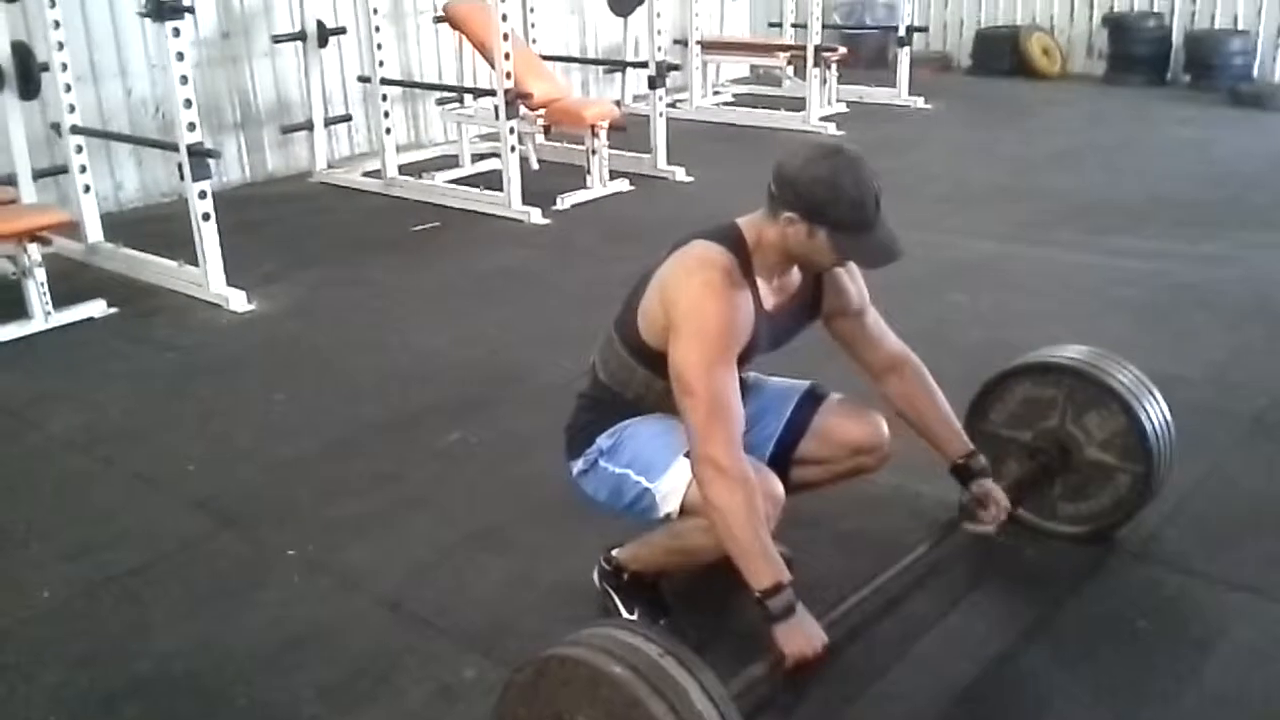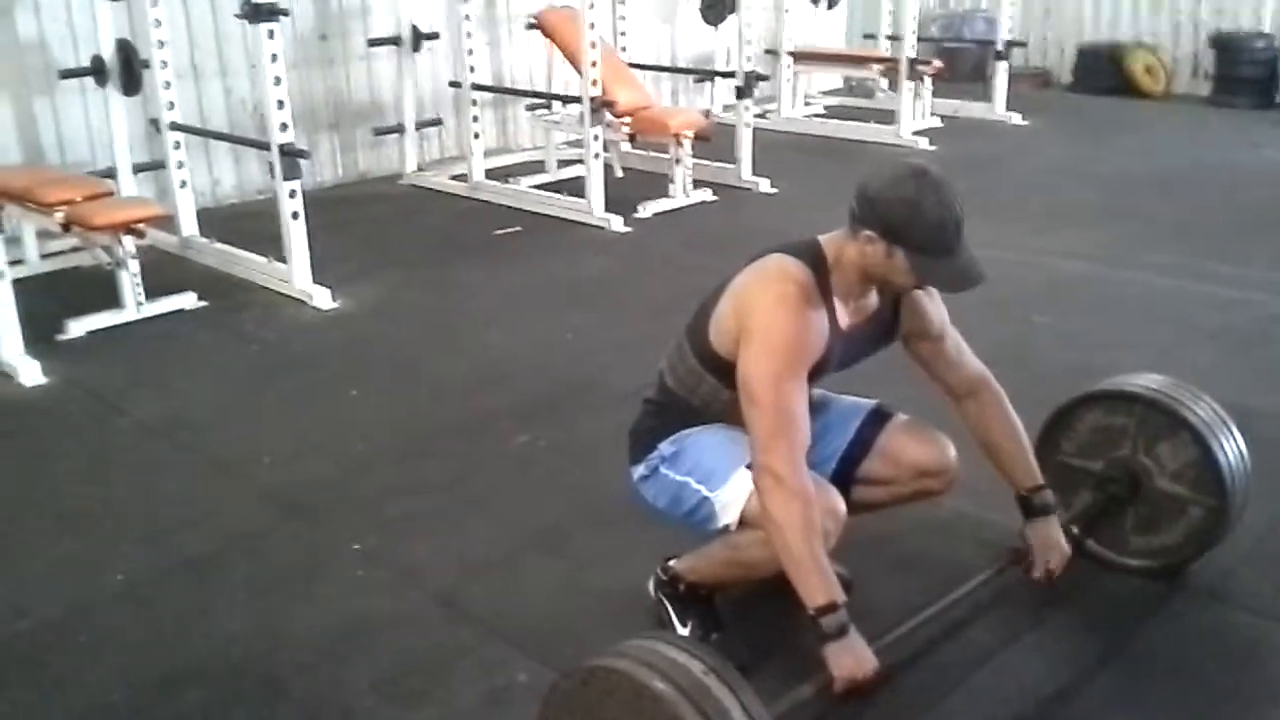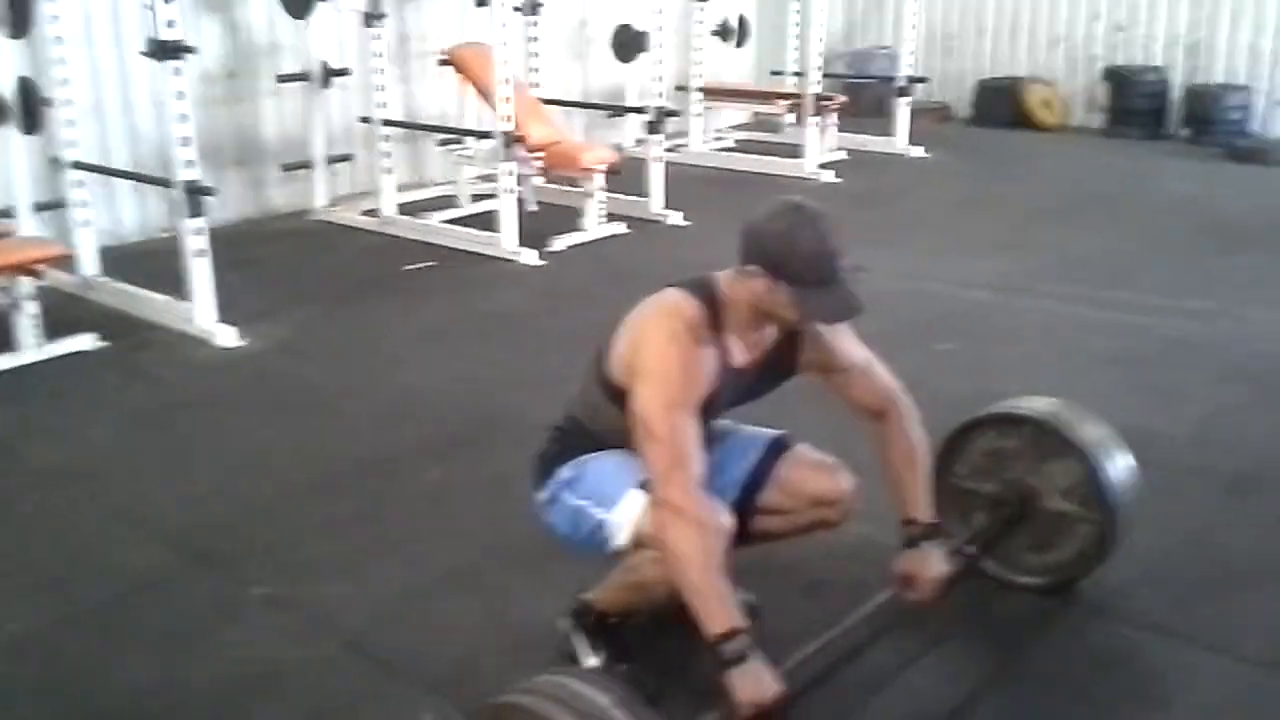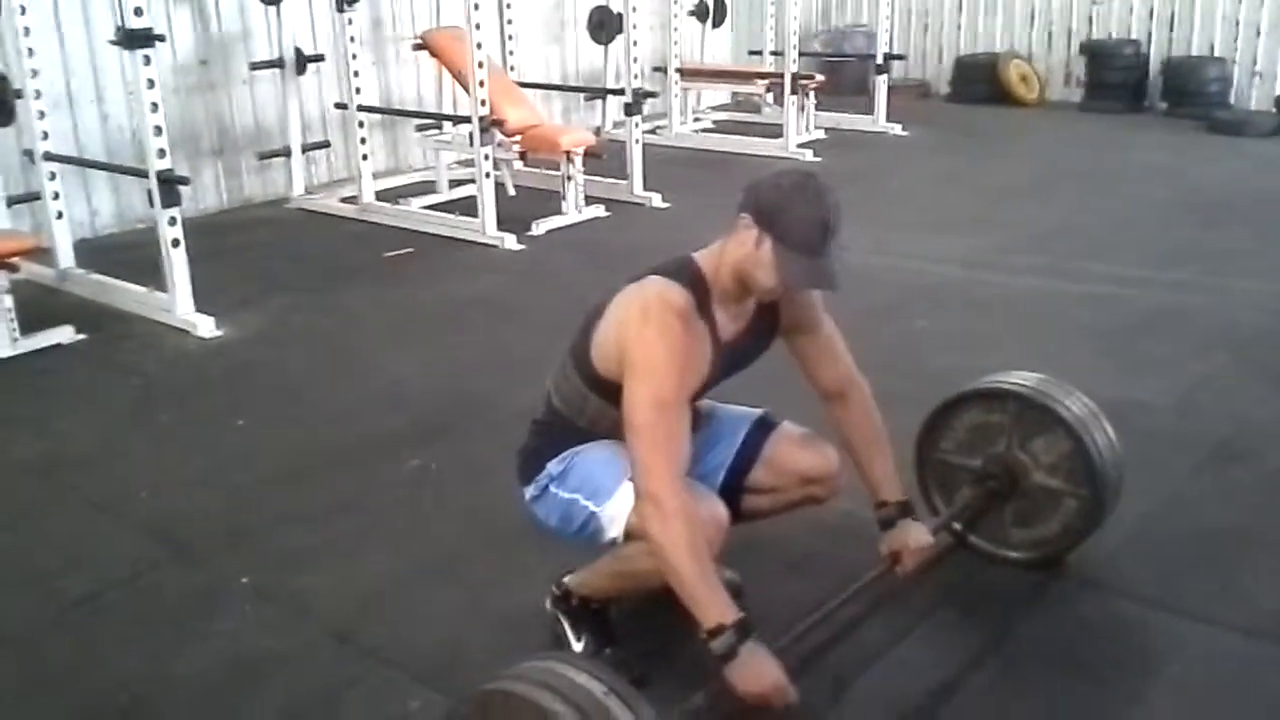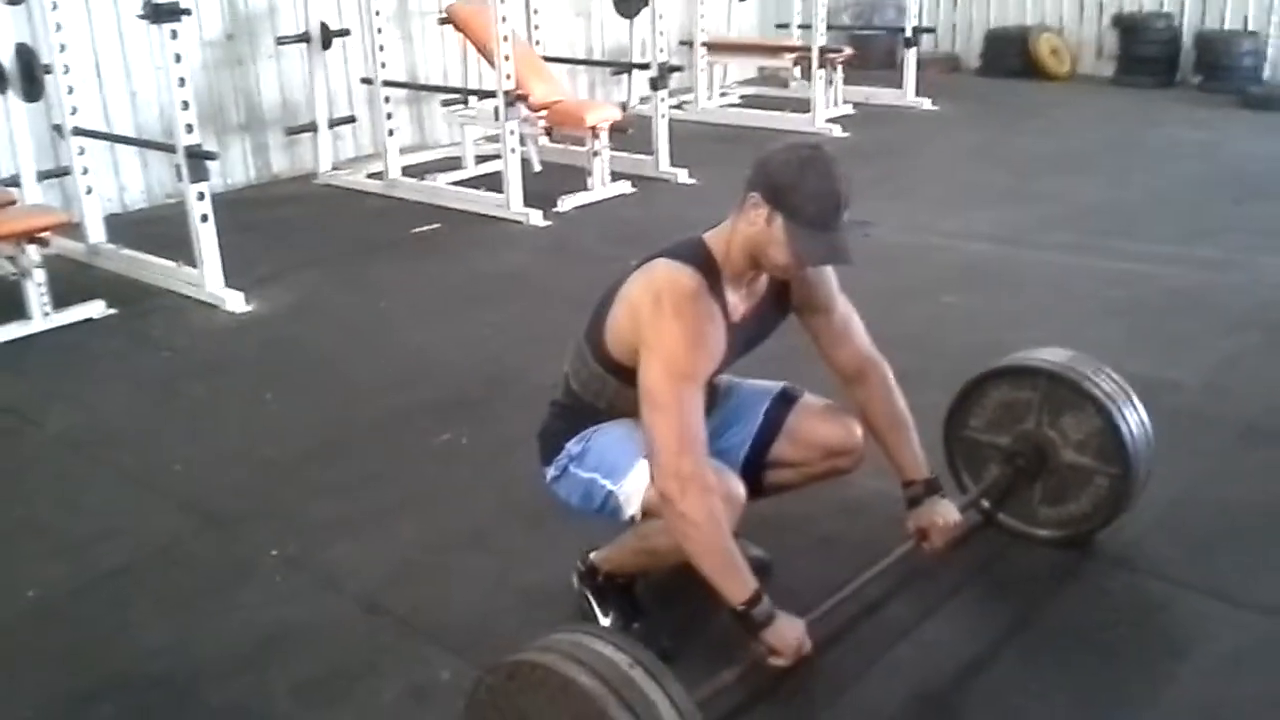
dt=1s
person 1, frame 1
left shoulder: (826, 271)
right shoulder: (710, 287)
left elbow: (893, 365)
right elbow: (717, 462)
left wrist: (971, 468)
right wrist: (782, 606)
left hip: (711, 401)
right hip: (616, 433)
left knee: (866, 439)
right knee: (759, 498)
left ankle: (737, 526)
right ankle: (625, 568)
person 1, frame 2
left shoulder: (901, 292)
right shoulder: (787, 302)
left elbow: (973, 389)
right elbow: (779, 474)
left wrist: (1039, 506)
right wrist: (835, 627)
left hip: (777, 416)
right hip: (679, 441)
left knee: (932, 463)
right knee: (817, 516)
left ankle: (795, 548)
right ankle: (682, 580)
person 1, frame 3
left shoulder: (811, 330)
right shoulder: (677, 335)
left elbow: (891, 409)
right elbow: (676, 503)
left wrist: (922, 535)
right wrist: (736, 652)
left hip: (687, 444)
right hip: (585, 467)
left knee: (831, 492)
right knee: (702, 531)
left ankle: (704, 579)
right ankle: (595, 613)
person 1, frame 4
left shoulder: (784, 292)
right shoulder: (666, 319)
left elbow: (845, 391)
right elbow: (660, 500)
left wrist: (896, 513)
right wrist: (733, 643)
right hip: (569, 459)
left knee: (817, 469)
right knee: (704, 523)
left ankle: (690, 565)
right ankle: (577, 595)
person 1, frame 5
left shoulder: (800, 271)
right shoulder: (679, 301)
left elbow: (863, 369)
right elbow: (681, 483)
left wrist: (922, 489)
right wrist: (760, 615)
right hip: (589, 439)
left knee: (840, 441)
right knee: (716, 496)
left ankle: (712, 535)
right ankle: (602, 572)
